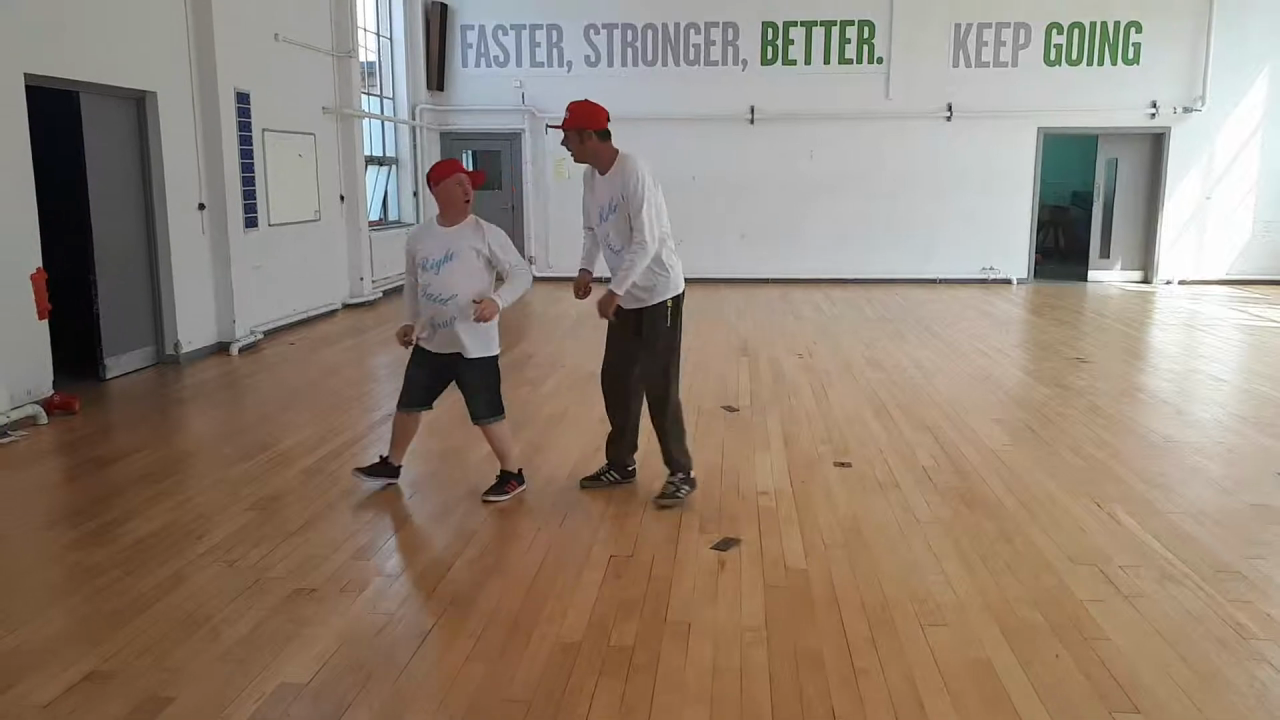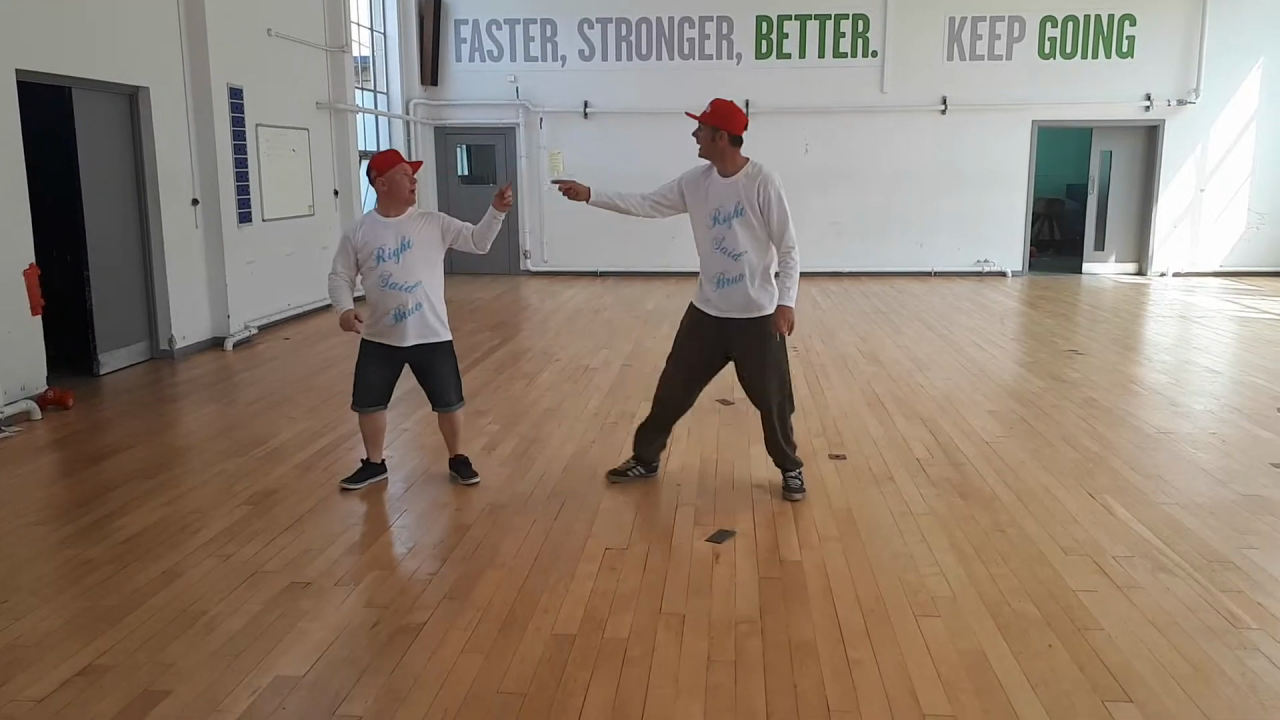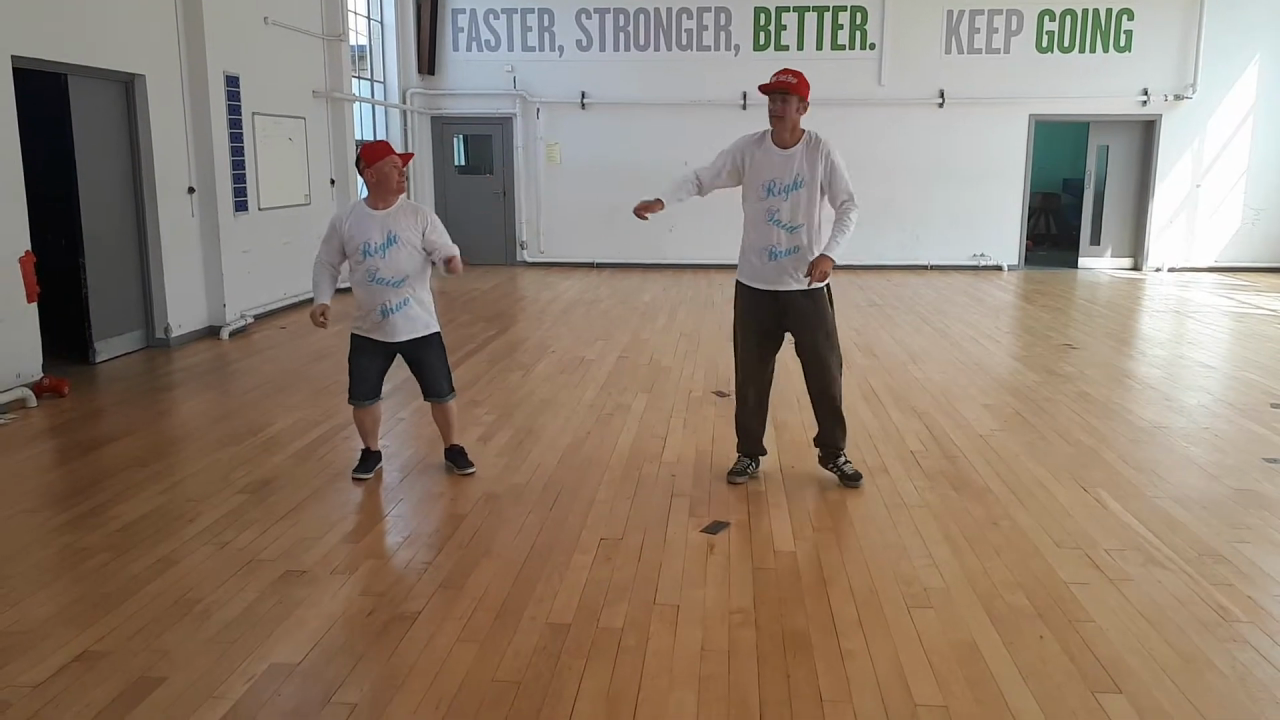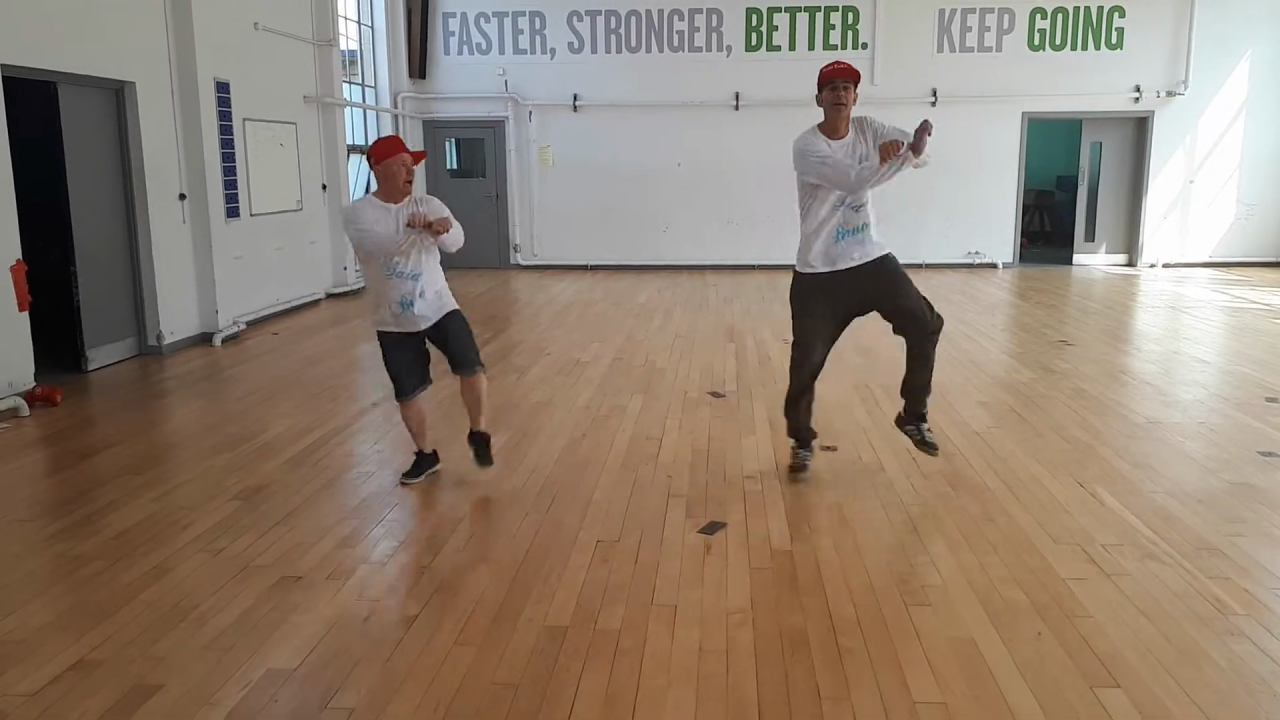
dt=0.5s
person 1, frame 1
left shoulder: (634, 175)
right shoulder: (591, 177)
left elbow: (647, 240)
left wrist: (617, 291)
right wrist: (586, 268)
left hip: (658, 295)
right hip: (622, 299)
left knee: (659, 386)
right knee: (616, 382)
left ankle: (680, 472)
right ankle: (621, 462)
person 1, frame 2
left shoulder: (763, 182)
right shoulder: (695, 181)
left elbow: (788, 247)
right elbow: (644, 204)
left wrist: (787, 302)
right wrist: (589, 194)
left hip: (756, 312)
right hip: (707, 309)
left knee: (772, 396)
right knee: (674, 385)
left ankle: (790, 468)
right ankle: (646, 458)
person 1, frame 3
left shoulder: (821, 152)
right shoulder: (746, 148)
left elbow: (848, 206)
right elbow: (701, 180)
left wrist: (829, 253)
right wrist: (663, 201)
left hip: (807, 284)
right hip: (754, 282)
left knee: (824, 370)
right knee: (751, 373)
left ankle: (833, 454)
right ankle: (749, 454)
person 1, frame 4
left shoulder: (869, 129)
right shoulder: (807, 146)
left elbow: (917, 146)
right elbow: (853, 181)
left wrist: (913, 143)
right wrist: (906, 153)
left hip: (870, 257)
right hip: (819, 269)
left knee: (925, 326)
right knee: (805, 361)
left ankle: (914, 416)
right ankle: (801, 440)
person 2, frame 1
left shoulder: (486, 235)
right shoulder: (419, 237)
left elbow: (521, 275)
left wrist: (497, 301)
right wrist: (409, 321)
left hip: (475, 345)
right hip: (430, 342)
left knee: (487, 414)
right knee: (409, 405)
left ankle: (512, 475)
right ankle: (391, 465)
person 2, frame 2
left shoulder: (434, 224)
right shoulder: (358, 232)
left elbow: (479, 242)
right elbow: (339, 277)
left wrist: (497, 210)
right wrist: (345, 308)
left hip: (432, 334)
right hip: (379, 337)
left knee: (449, 403)
right knee: (368, 404)
left ankle: (457, 459)
right ankle: (374, 464)
person 2, frame 3
left shoulder: (419, 216)
right shoulder: (344, 222)
left elbow: (443, 251)
right elbow: (325, 265)
left wrist: (452, 259)
right wrist: (321, 300)
left hip: (419, 325)
right hip: (369, 330)
left knee: (441, 394)
right knee: (362, 398)
left ankle: (453, 449)
right ankle: (372, 453)
person 2, frame 4
left shoulder: (428, 205)
right shoulder: (358, 212)
left elbow: (456, 240)
right elbow: (379, 245)
left wrist: (440, 228)
right wrist: (422, 227)
left hip: (437, 307)
right hip: (395, 320)
left knee: (471, 371)
right knee: (408, 394)
left ankle: (479, 434)
right ankle: (425, 455)
